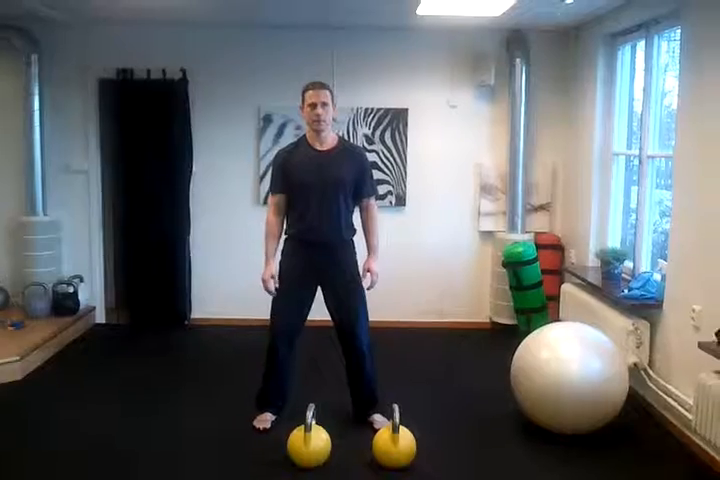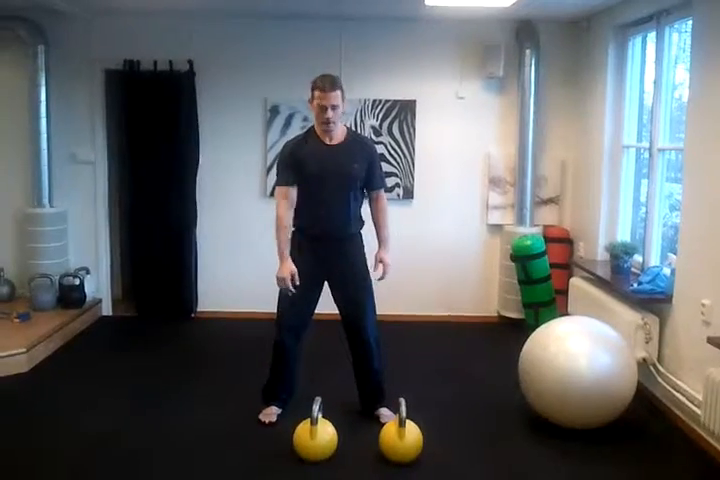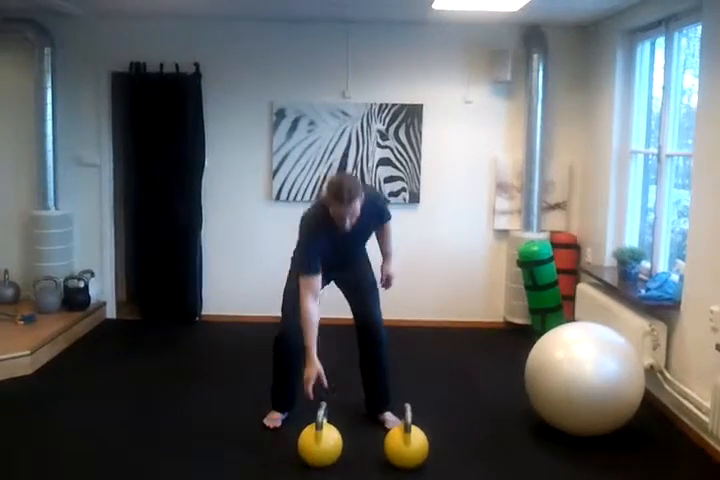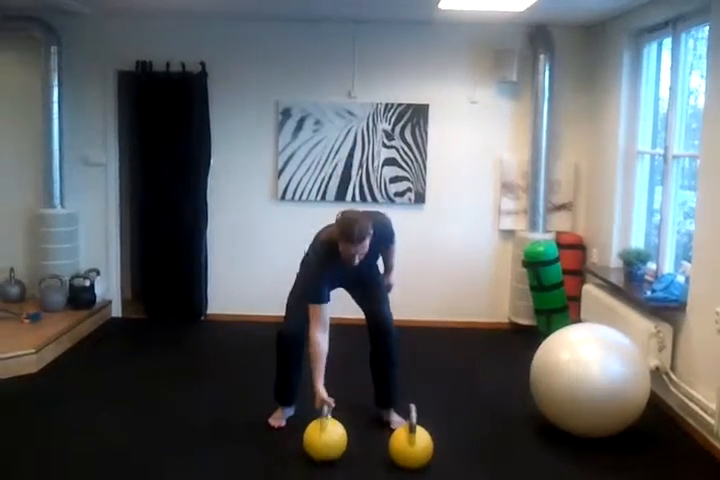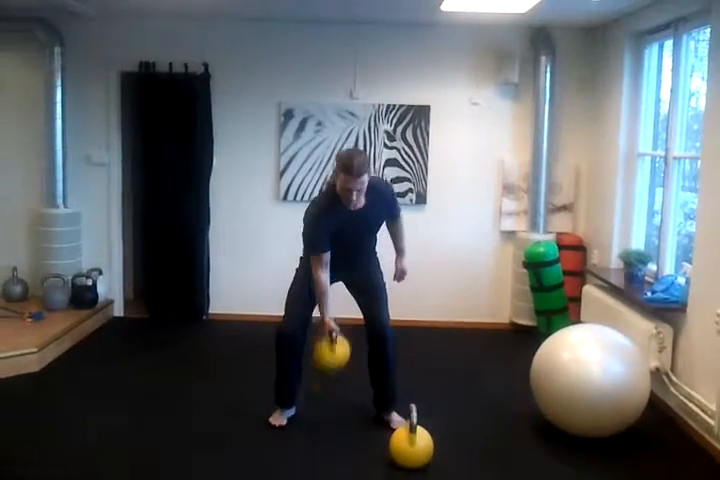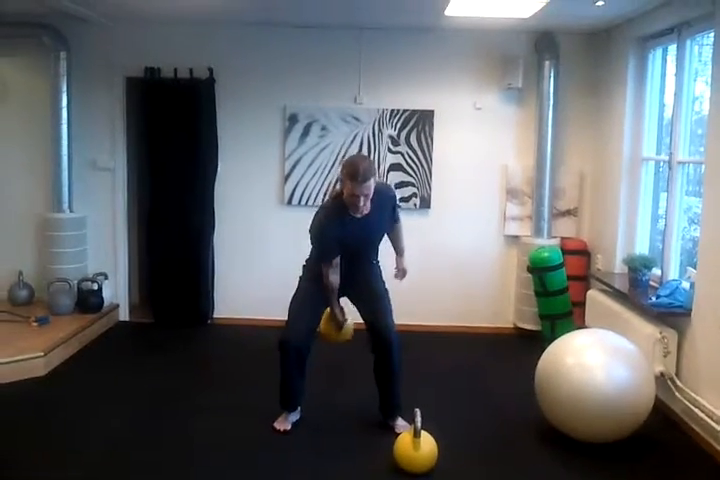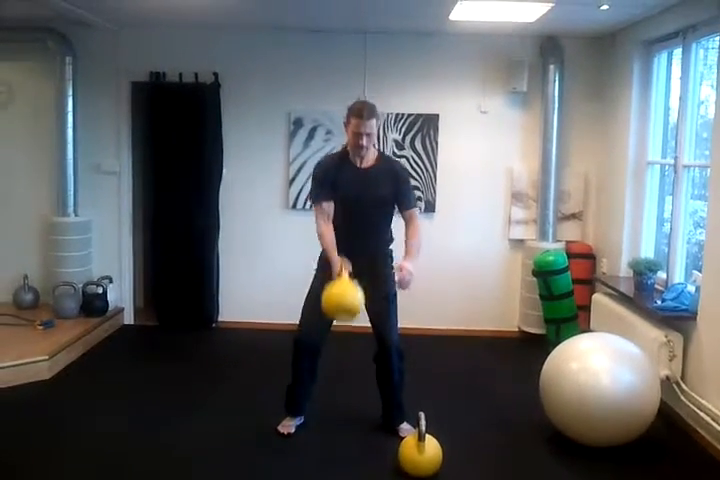
dt=0.4s
person 1, frame 1
left shoulder: (354, 157)
right shoulder: (287, 158)
left elbow: (368, 208)
right elbow: (276, 211)
left wrist: (373, 255)
right wrist: (269, 260)
left hip: (340, 255)
right hip: (297, 256)
left knee: (355, 333)
right knee: (282, 332)
left ankle: (366, 407)
right ankle: (269, 405)
person 1, frame 2
left shoulder: (364, 148)
right shoulder: (295, 149)
left elbow: (377, 197)
right elbow: (285, 205)
left wrist: (384, 246)
right wrist: (284, 258)
left hip: (348, 248)
right hip: (305, 249)
left knee: (363, 327)
right knee: (289, 326)
left ankle: (374, 402)
right ankle: (275, 399)
person 1, frame 3
left shoulder: (375, 200)
right shoulder: (312, 224)
left elbow: (384, 224)
right elbow: (309, 297)
left wrist: (387, 260)
right wrist: (312, 359)
left hip: (354, 259)
right hip: (310, 268)
left knee: (372, 326)
right knee: (288, 332)
left ankle: (380, 407)
right ankle: (280, 405)
person 1, frame 4
left shoulder: (381, 225)
right shoulder: (320, 256)
right elbow: (319, 330)
left wrist: (389, 273)
right wrist: (318, 386)
left hip: (366, 273)
right hip: (317, 274)
left knee: (384, 328)
right knee: (290, 332)
left ankle: (386, 407)
right ankle: (285, 404)
person 1, frame 5
left shoulder: (383, 191)
right shoulder: (319, 210)
left elbow: (395, 220)
right elbow: (320, 269)
left wrist: (401, 255)
right wrist: (325, 316)
left hip: (363, 262)
right hip: (320, 259)
left knee: (381, 329)
right knee: (290, 330)
left ankle: (386, 408)
right ankle: (285, 404)
person 1, frame 6
left shoulder: (386, 195)
right shoulder: (326, 219)
left elbow: (394, 223)
right elbow: (331, 271)
left wrist: (400, 255)
right wrist: (334, 307)
left hip: (366, 271)
right hip: (321, 274)
left knee: (387, 337)
right knee: (293, 340)
left ankle: (391, 413)
right ankle: (290, 408)
person 1, frame 7
left shoulder: (394, 171)
right shoulder: (327, 168)
left elbow: (412, 218)
right elbow: (323, 219)
left wrist: (409, 259)
right wrist: (336, 260)
left hip: (378, 264)
right hip: (335, 262)
left knee: (389, 342)
right knee: (307, 337)
left ankle: (395, 417)
right ankle: (295, 411)
